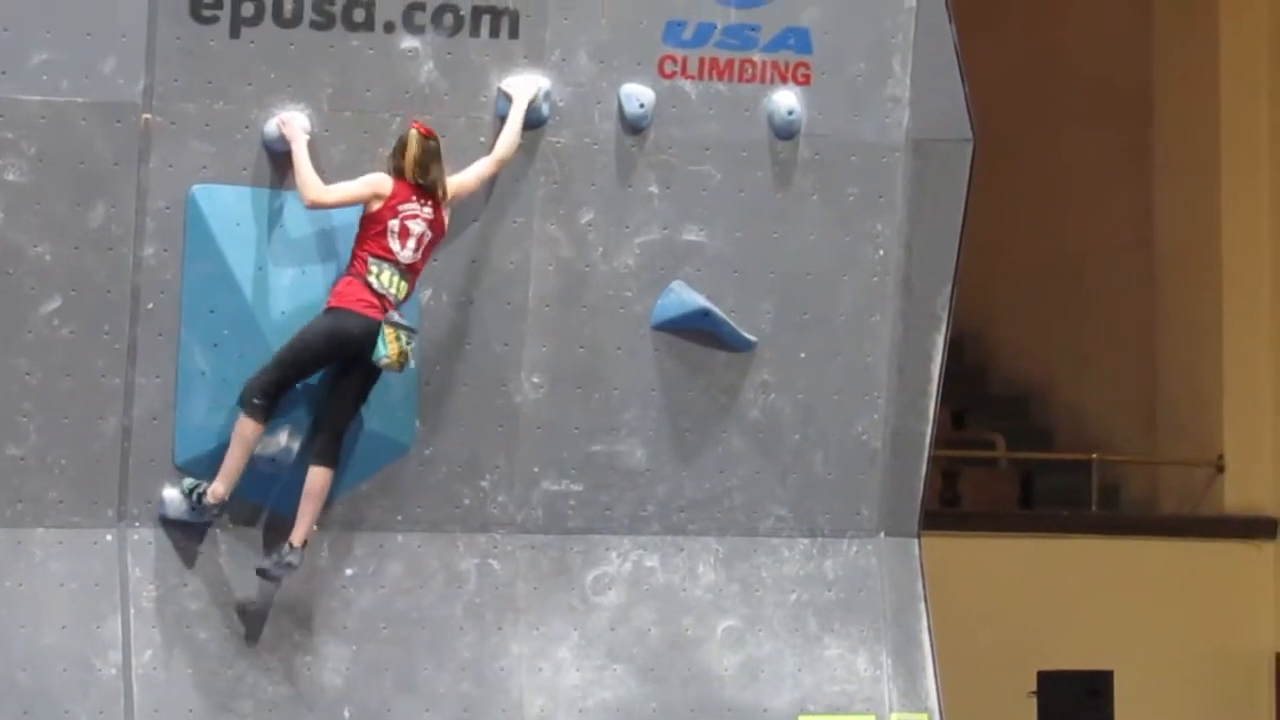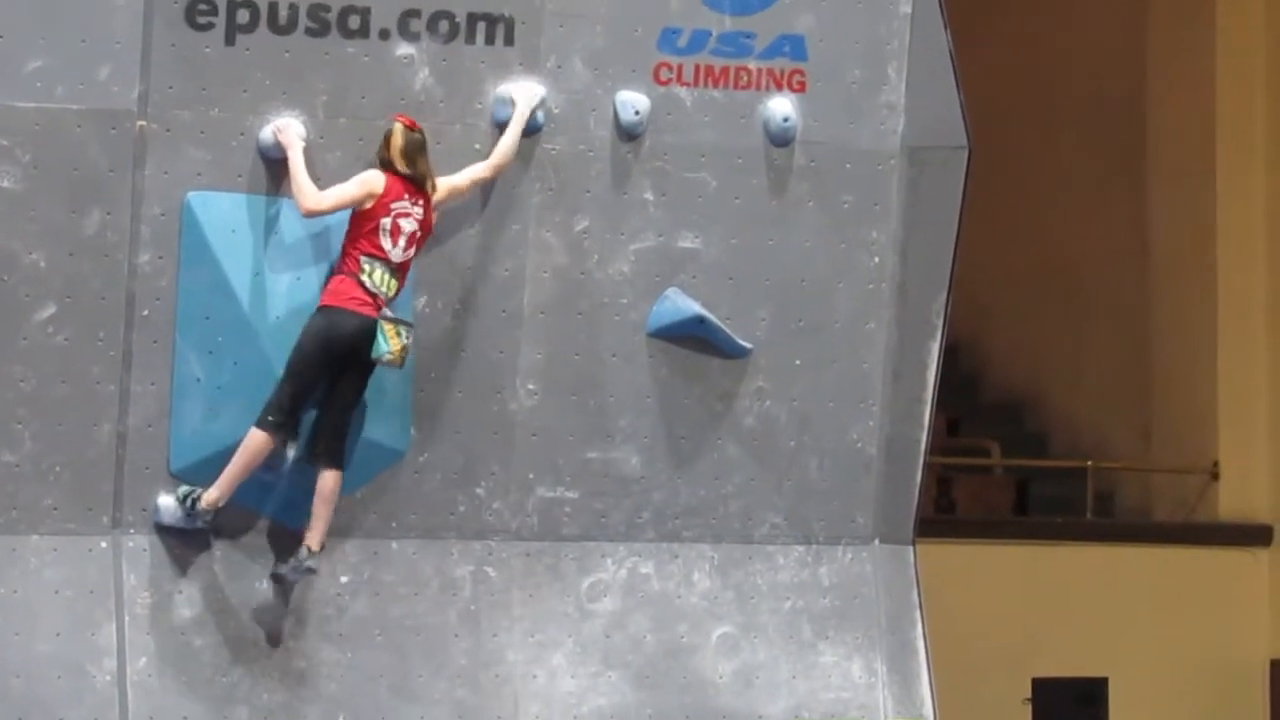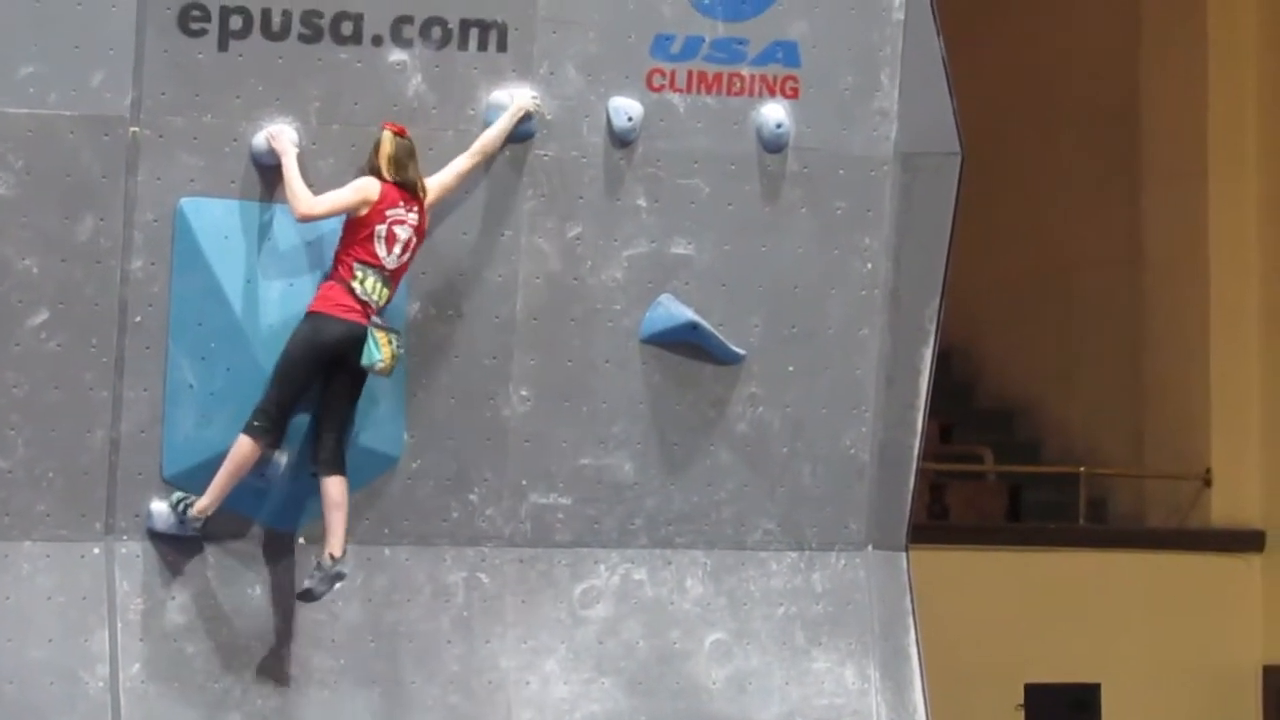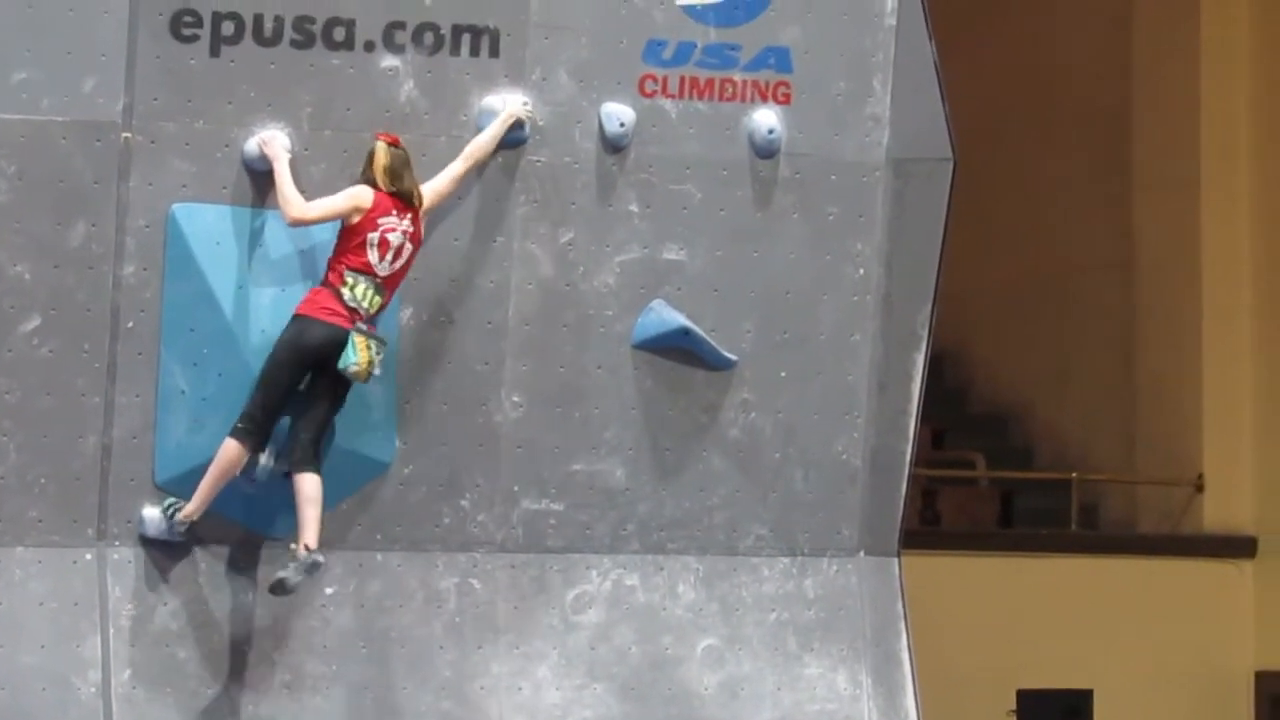
dt=0.2s
person 1, frame 1
left shoulder: (383, 185)
right shoulder: (444, 197)
left elbow: (314, 196)
right elbow: (500, 156)
left wrist: (298, 142)
right wrist: (521, 100)
left hip: (348, 315)
right hip: (383, 330)
left knee: (260, 394)
right knee: (328, 435)
left ankle: (210, 497)
right ankle: (293, 547)
person 1, frame 2
left shoulder: (374, 182)
right shoulder: (433, 193)
left elbow: (309, 204)
right elbow: (494, 164)
left wrist: (292, 149)
right wrist: (523, 110)
left hip: (340, 314)
right hip: (374, 326)
left knee: (280, 412)
right knee: (330, 438)
left ankle: (204, 502)
right ankle: (311, 549)
person 1, frame 3
left shoulder: (371, 190)
right shoulder: (424, 198)
left elbow: (304, 208)
right elbow: (477, 152)
left wrist: (286, 155)
right wrist: (516, 110)
left hip: (330, 320)
right hip: (366, 335)
left knee: (267, 419)
right knee: (330, 446)
left ankle: (194, 511)
right ankle: (332, 557)
person 1, frame 4
left shoulder: (364, 198)
right shoulder: (420, 206)
left elbow: (295, 212)
right elbow: (468, 157)
left wrist: (278, 159)
right wrist: (505, 116)
left hip: (316, 325)
right hip: (353, 344)
left knee: (252, 423)
right knee: (302, 445)
left ankle: (183, 517)
right ankle: (306, 548)
